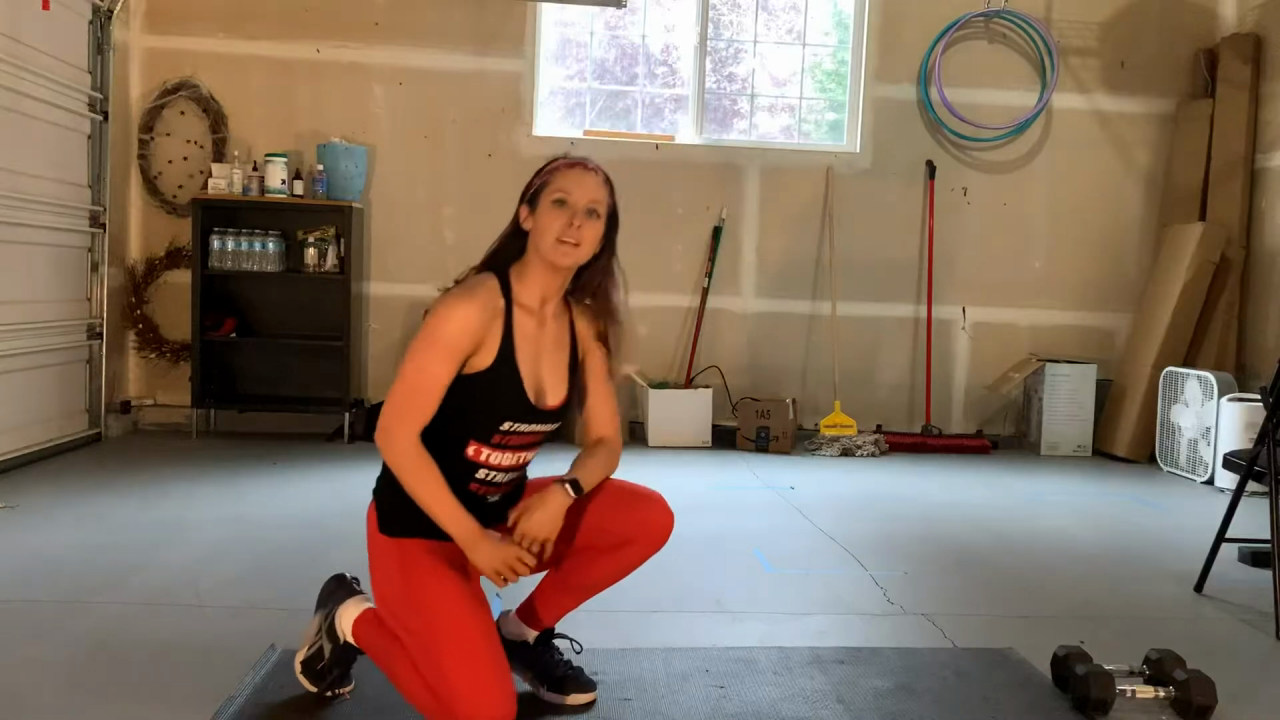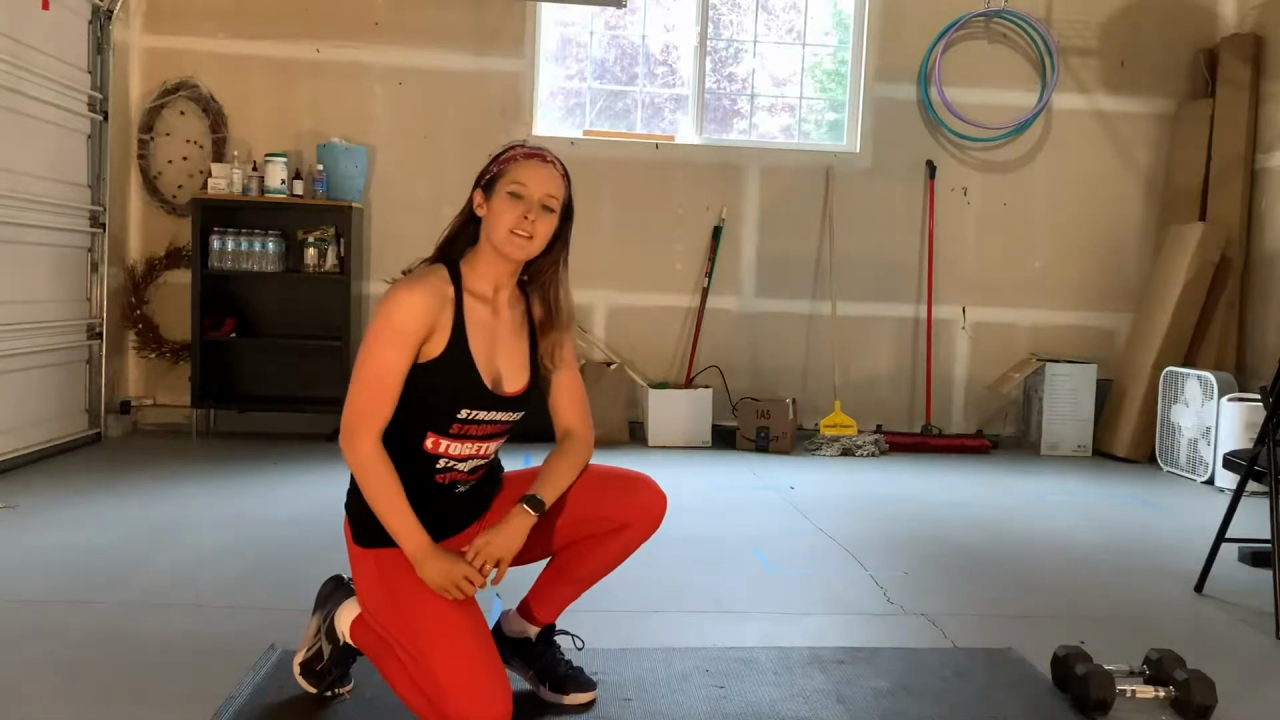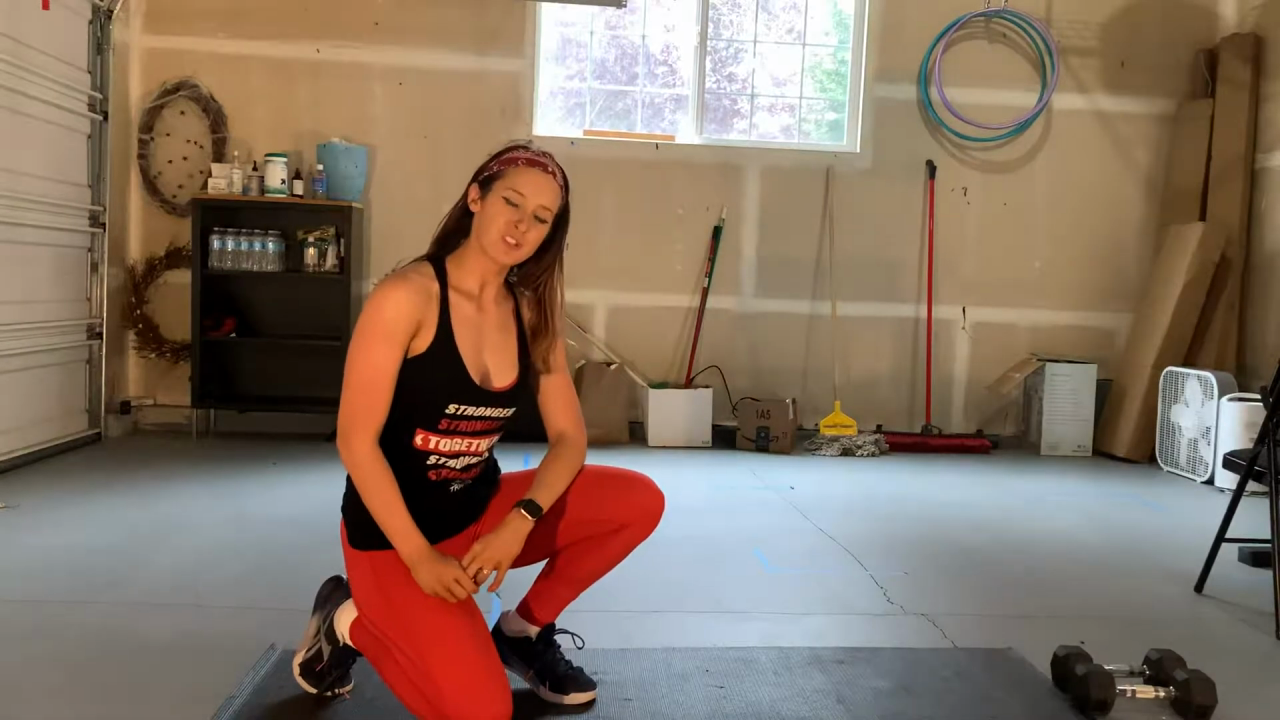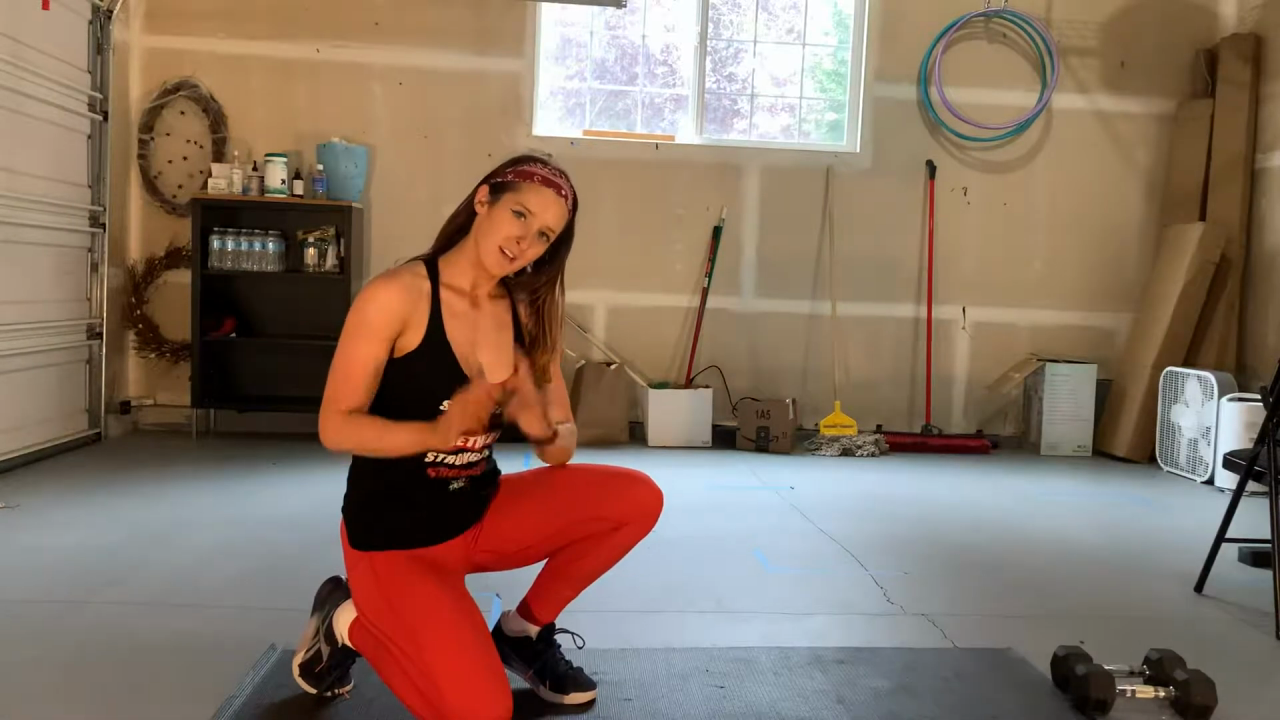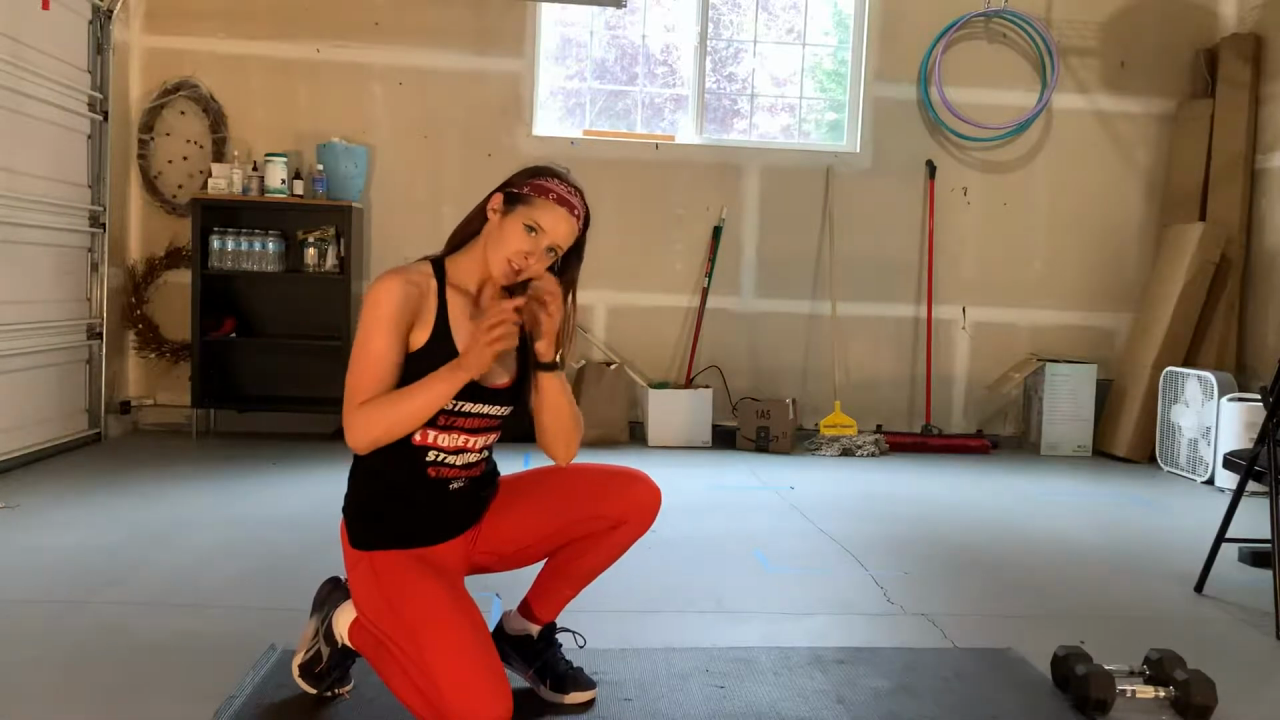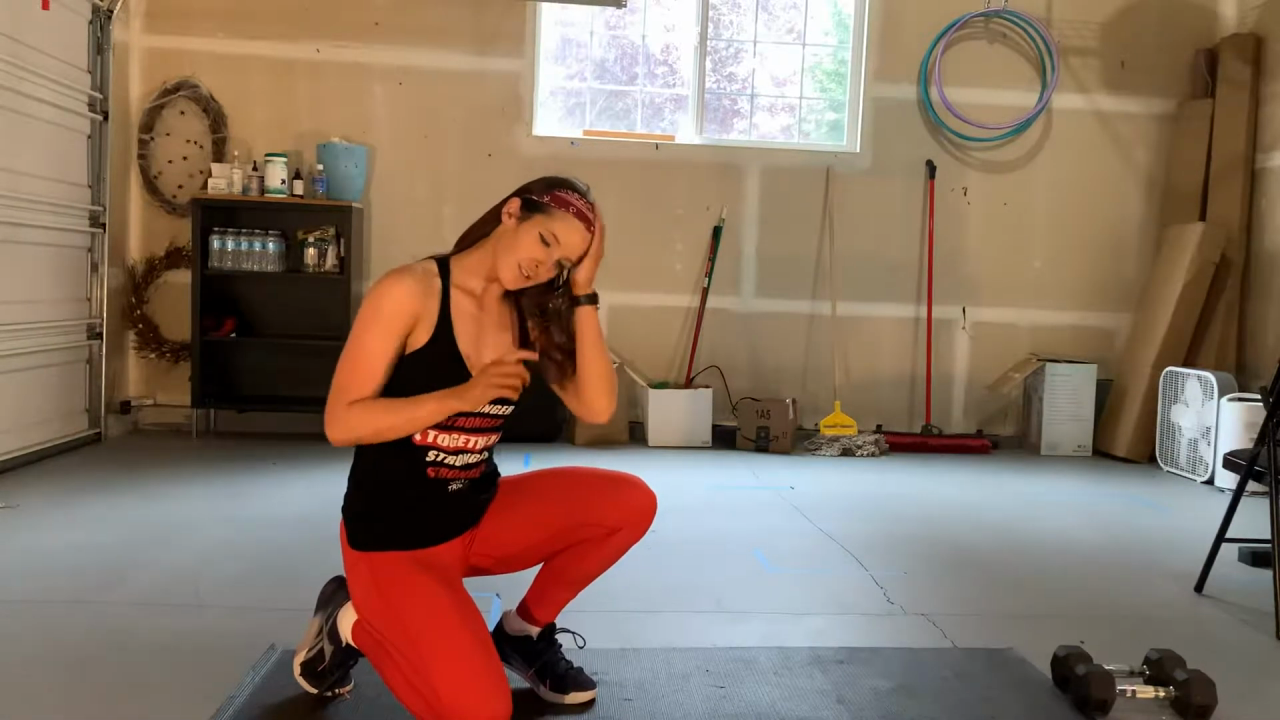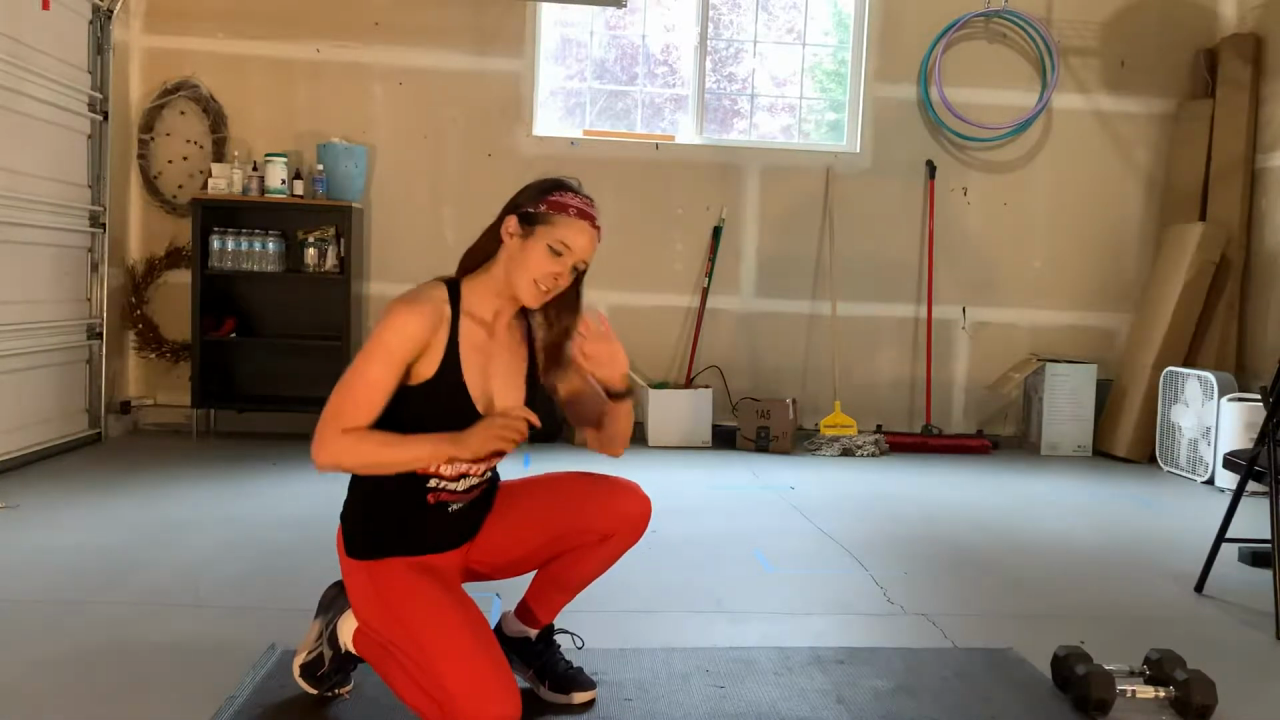
dt=0.4s
person 1, frame 1
left shoulder: (585, 326)
right shoulder: (473, 308)
left elbow: (604, 441)
right elbow: (395, 434)
left wrist: (563, 495)
right wrist: (471, 538)
left hip: (505, 510)
right hip: (418, 528)
left knee: (651, 519)
left ankle: (523, 633)
right ankle: (350, 620)
person 1, frame 2
left shoulder: (543, 314)
right shoulder: (422, 298)
left elbow: (576, 434)
right elbow: (358, 437)
left wrist: (521, 520)
right wrist: (423, 553)
left hip: (485, 509)
right hip: (399, 529)
left knee: (641, 502)
left ankle: (524, 630)
right ankle: (350, 619)
person 1, frame 3
left shoulder: (533, 313)
right shoulder: (406, 295)
left elbow: (568, 437)
right elbow: (356, 441)
left wrist: (518, 525)
right wrist: (418, 557)
left hip: (480, 510)
right hip: (394, 531)
left knee: (639, 501)
left ankle: (525, 630)
right ankle: (350, 622)
person 1, frame 4
left shoulder: (529, 313)
right shoulder: (396, 294)
left elbow: (563, 444)
right elbow: (335, 426)
left wrist: (543, 429)
right wrist: (438, 431)
left hip: (480, 510)
right hip: (395, 530)
left knee: (637, 499)
left ankle: (524, 631)
right ankle: (349, 622)
person 1, frame 5
left shoulder: (528, 314)
right shoulder: (403, 290)
left elbow: (562, 451)
right elbow: (360, 432)
left wrist: (547, 353)
right wrist: (464, 366)
left hip: (479, 514)
right hip: (394, 535)
left knee: (635, 497)
left ankle: (525, 630)
right ankle: (348, 623)
person 1, frame 6
left shoulder: (532, 314)
right shoulder: (408, 291)
left elbow: (597, 408)
right elbow: (342, 423)
left wrist: (582, 292)
right wrist: (462, 395)
left hip: (479, 514)
right hip: (394, 537)
left knee: (631, 503)
left ankle: (524, 631)
right ankle: (352, 625)
person 1, frame 7
left shoulder: (545, 335)
right shoulder: (420, 318)
left elbow: (610, 441)
right elbow: (330, 446)
left wrist: (616, 386)
right wrist: (458, 443)
left hip: (478, 525)
right hip: (391, 549)
left knee: (625, 507)
left ankle: (523, 633)
right ankle: (353, 632)
